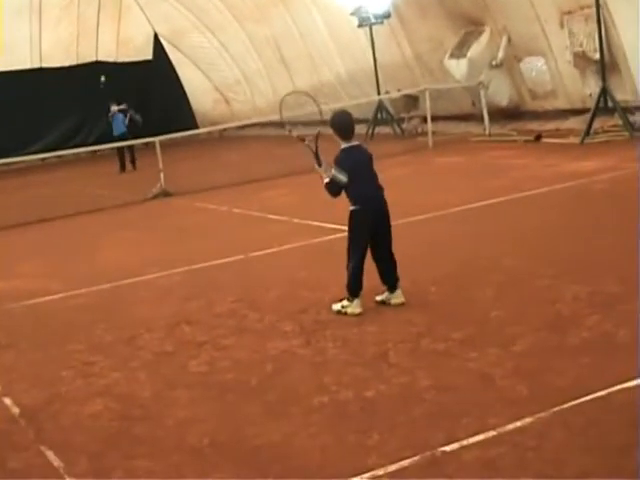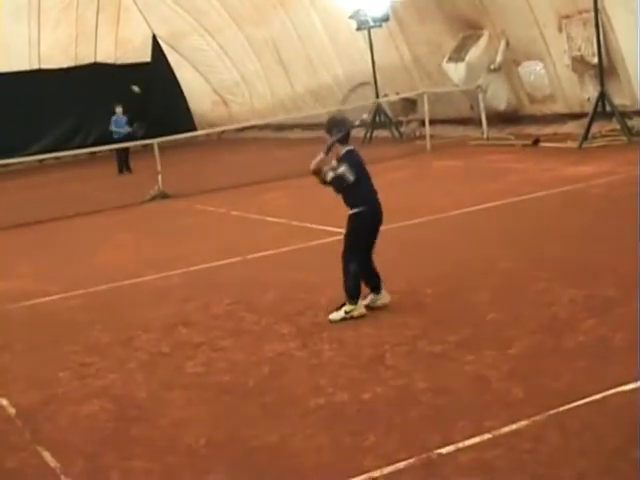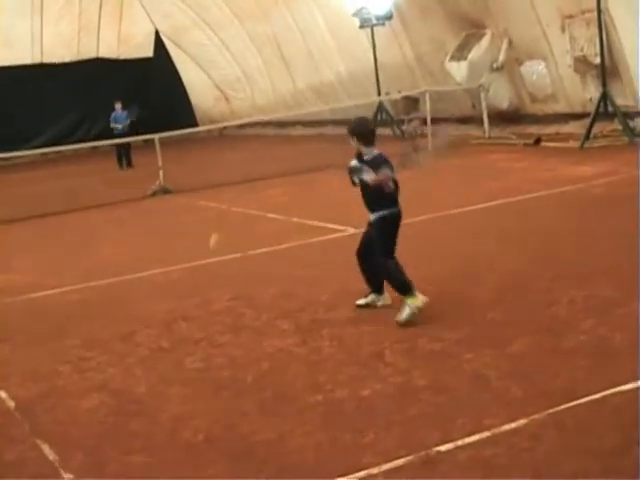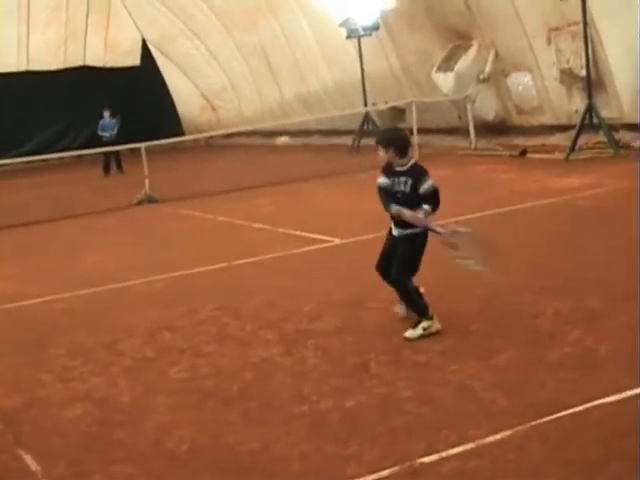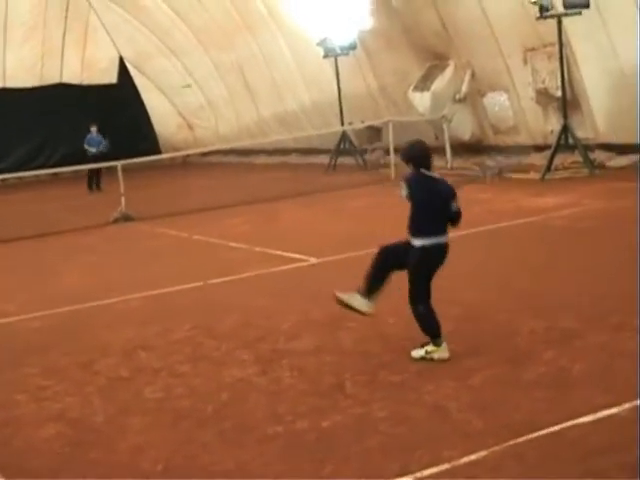
dt=0.4s
person 1, frame 1
left shoulder: (342, 159)
right shoulder: (364, 152)
left elbow: (334, 191)
left wrist: (326, 179)
right wrist: (334, 176)
left hip: (362, 210)
right hip: (379, 205)
left knee: (355, 254)
right knee: (383, 250)
left ankle: (352, 301)
right ankle: (394, 291)
person 1, frame 2
left shoulder: (348, 159)
right shoulder: (348, 156)
left elbow: (339, 186)
right elbow: (327, 179)
left wrist: (325, 169)
right wrist: (319, 169)
left hip: (363, 213)
right hip: (369, 210)
left knee: (351, 257)
right knee: (361, 255)
left ankle: (353, 304)
right ankle: (378, 293)
person 1, frame 3
left shoulder: (381, 162)
right shoulder: (358, 160)
left elbow: (392, 189)
right elbow: (355, 176)
left wrist: (385, 182)
right wrist: (370, 179)
left hip: (387, 216)
right hip: (377, 217)
left knee: (382, 258)
right knee: (364, 255)
left ankle: (412, 297)
right ankle: (378, 294)
person 1, frame 4
left shoulder: (419, 173)
right shoulder: (387, 170)
left elbow: (433, 200)
right elbow: (385, 196)
left wrist: (420, 214)
right wrist: (402, 212)
left hip: (413, 234)
right hip: (396, 230)
left knee: (400, 278)
right knee: (384, 268)
left ankle: (428, 320)
right ankle: (411, 295)
person 1, frame 5
left shoulder: (413, 181)
right shoulder: (446, 189)
left elbow: (407, 194)
right elbow: (454, 219)
left hip: (424, 249)
right hip: (437, 246)
left knee: (418, 297)
right knee: (385, 255)
left ankle: (437, 345)
right ankle: (363, 298)
